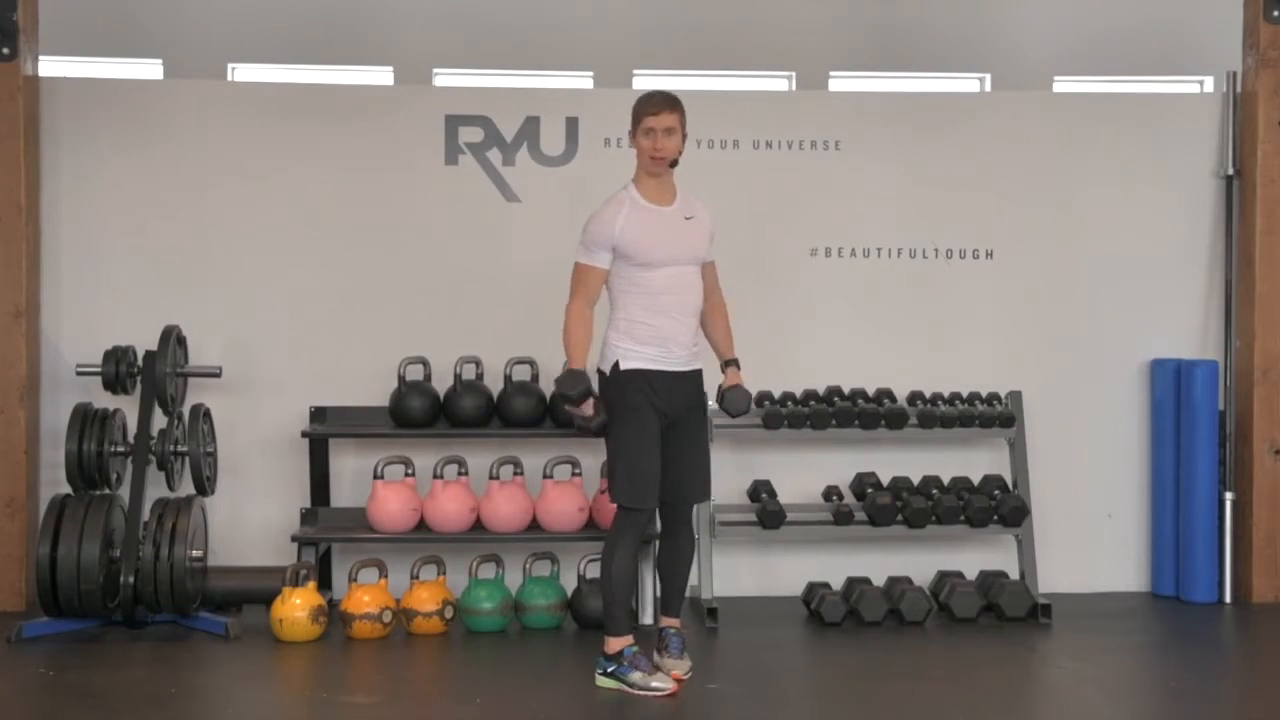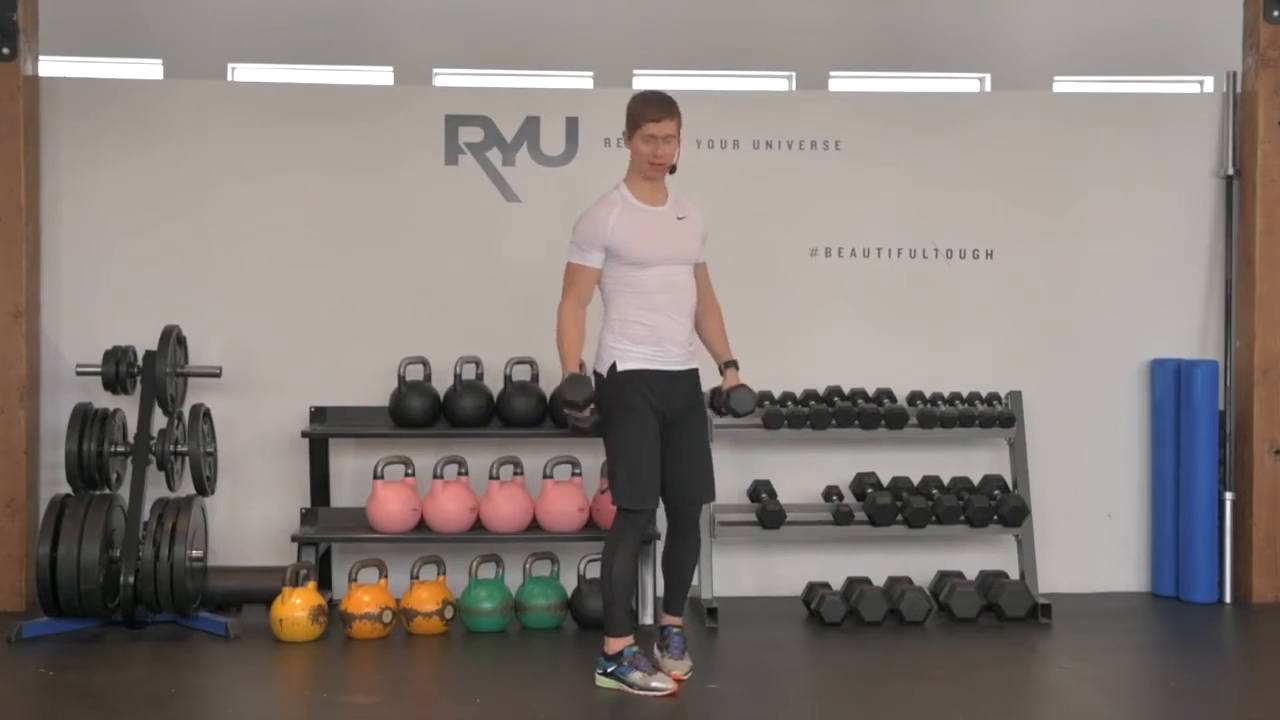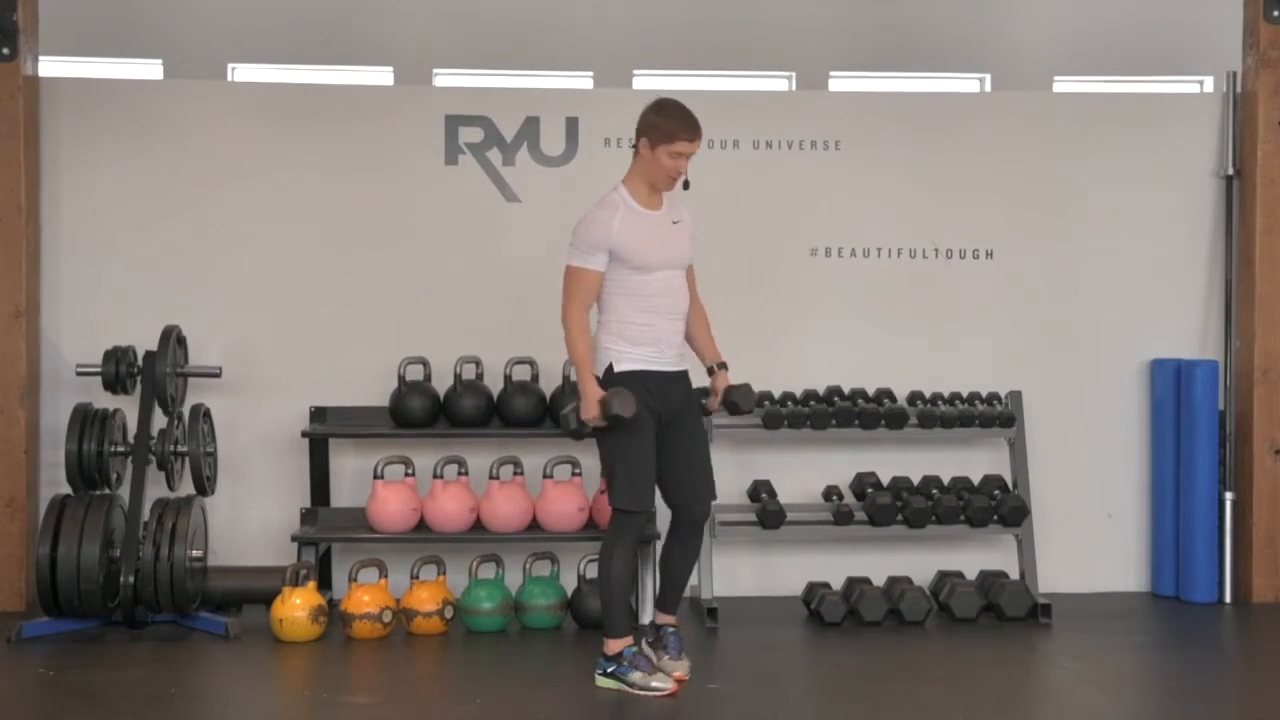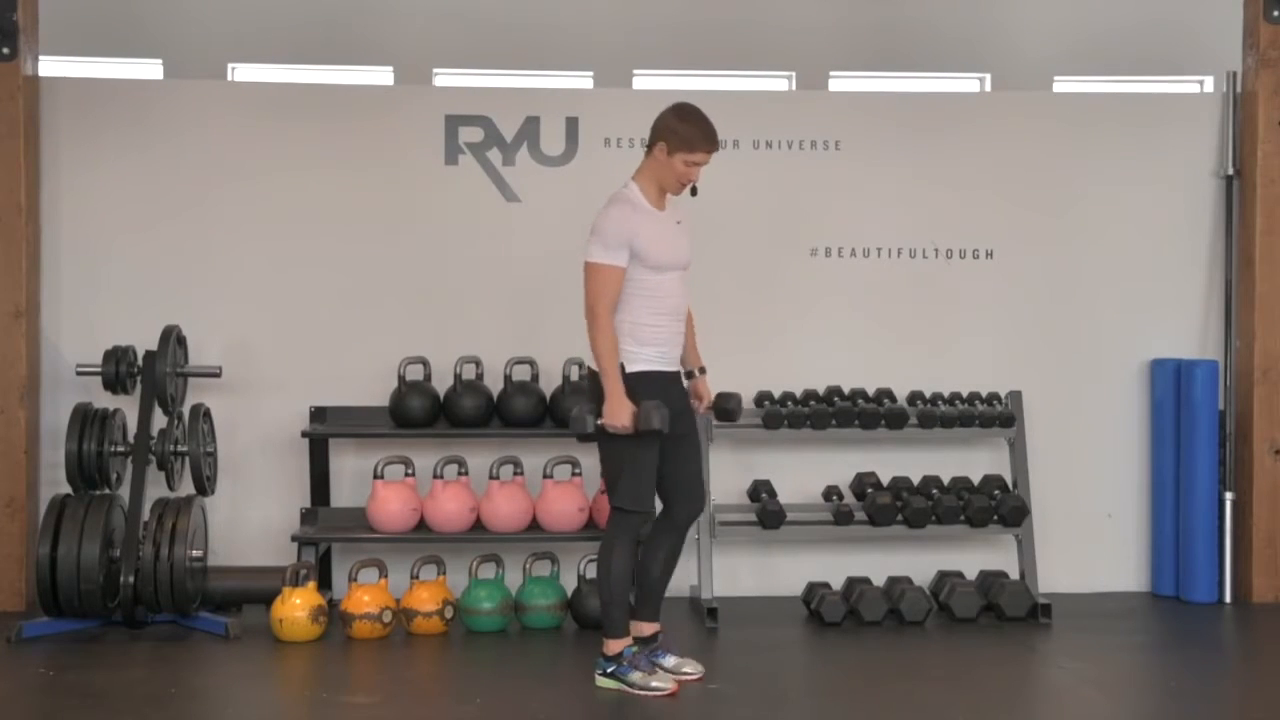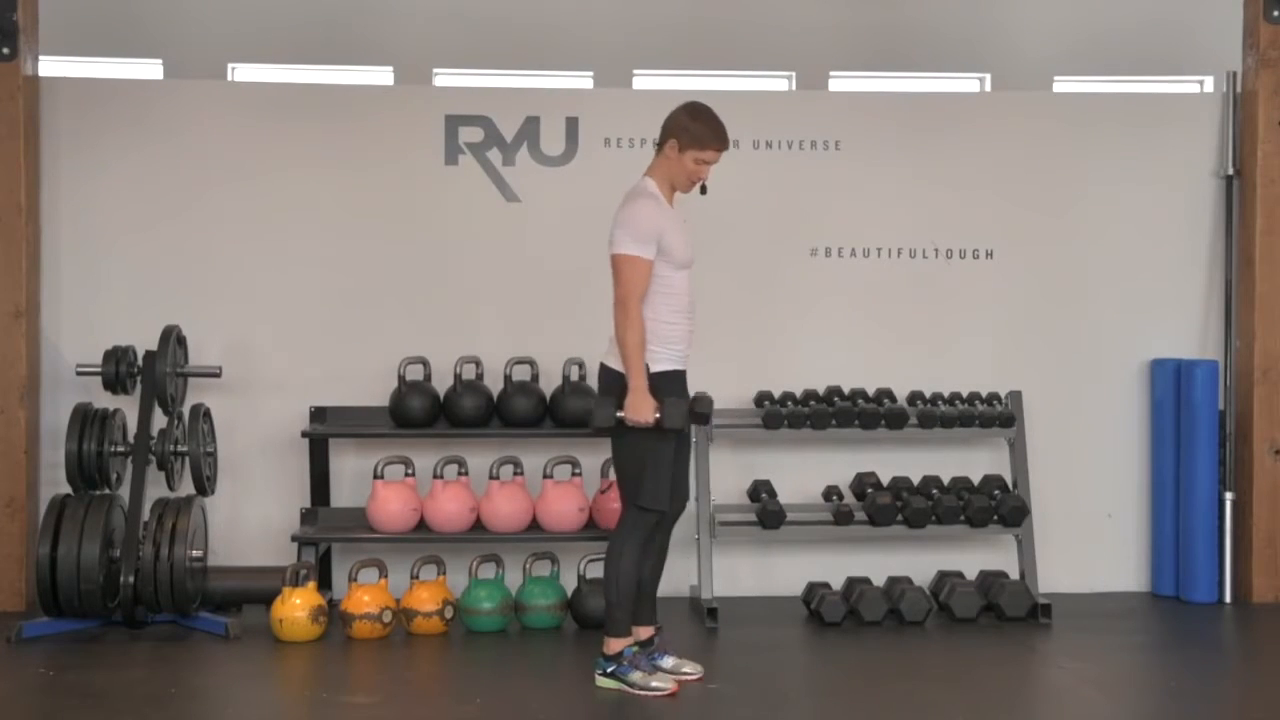
dt=0.2s
person 1, frame 1
left shoulder: (698, 215)
right shoulder: (612, 217)
right elbow: (581, 304)
left wrist: (730, 362)
right wrist: (577, 379)
left hip: (687, 380)
right hip: (633, 379)
left knee: (680, 513)
right knee: (634, 513)
left ankle: (670, 627)
right ankle: (615, 652)
person 1, frame 2
left shoulder: (690, 216)
right shoulder: (603, 217)
right elbow: (573, 304)
left wrist: (727, 364)
right wrist: (572, 379)
left hip: (683, 380)
right hip: (629, 380)
left knee: (687, 511)
right knee: (634, 514)
left ankle: (671, 626)
right ankle: (615, 653)
person 1, frame 3
left shoulder: (680, 218)
right shoulder: (605, 219)
right elbow: (576, 309)
left wrist: (716, 366)
right wrist: (587, 385)
left hip: (676, 381)
right hip: (626, 382)
left knee: (694, 507)
right knee: (631, 516)
left ankle: (664, 625)
right ankle: (616, 653)
person 1, frame 4
left shoulder: (673, 217)
right shoulder: (620, 216)
right elbow: (600, 311)
left wrist: (697, 372)
right wrist: (614, 391)
left hip: (668, 383)
right hip: (631, 383)
left knee: (685, 505)
right knee: (631, 516)
left ankle: (645, 632)
right ankle: (614, 654)
person 1, frame 5
left shoulder: (666, 209)
right shoulder: (642, 209)
right elbow: (629, 306)
right wrist: (638, 387)
left hip: (668, 379)
right hip: (641, 382)
left knee: (666, 511)
right knee: (641, 514)
left ankle: (643, 637)
right ankle: (615, 654)
